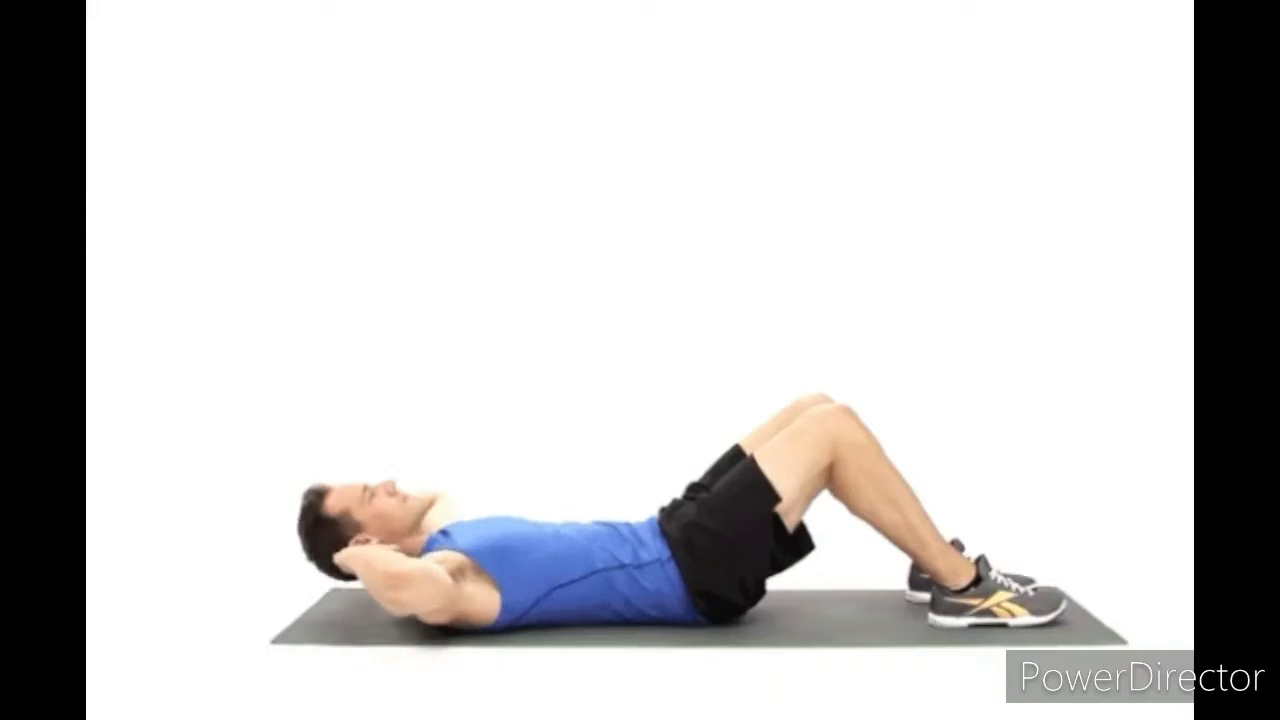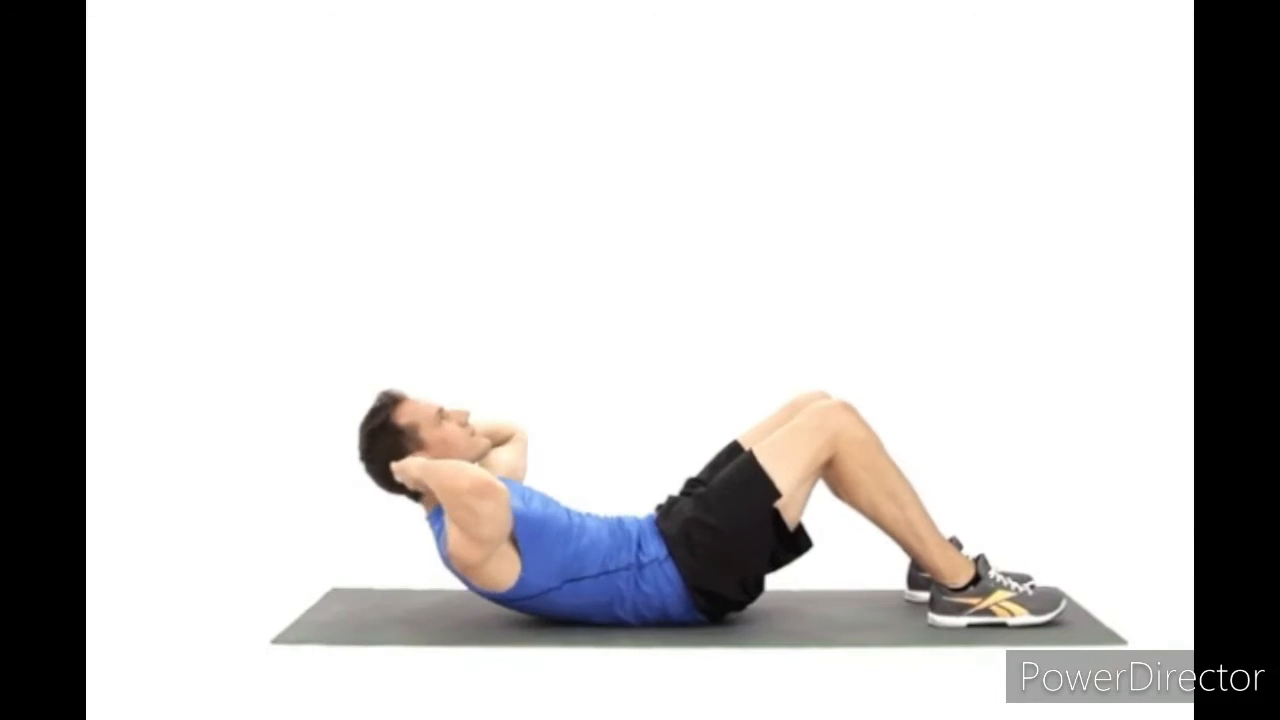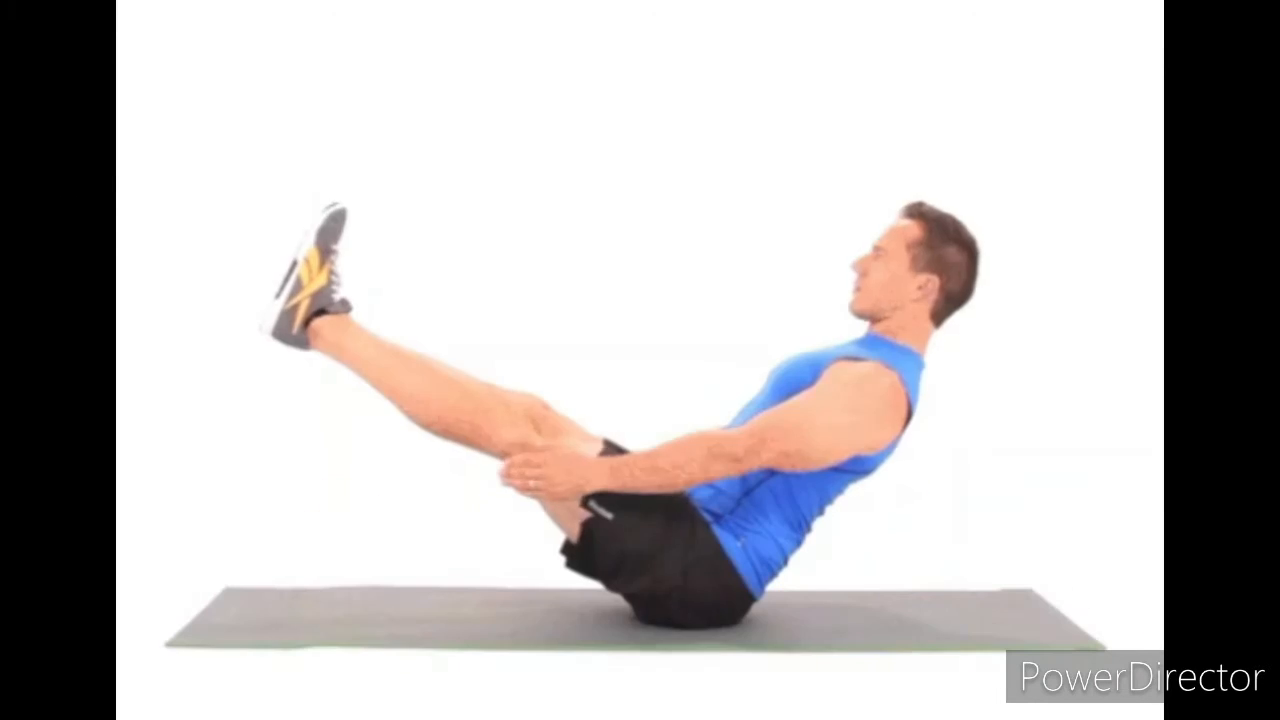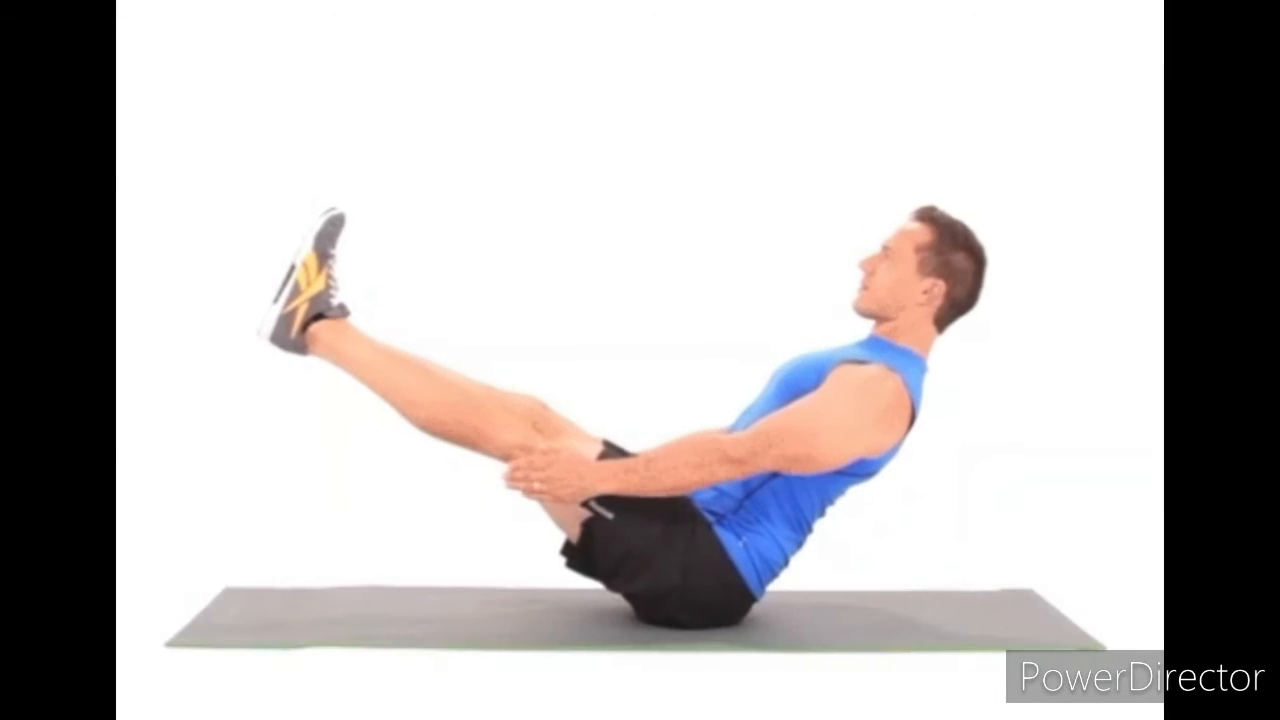
dt=0.7s
person 1, frame 1
left shoulder: (445, 545)
right shoulder: (443, 583)
left elbow: (436, 502)
right elbow: (408, 585)
left wrist: (413, 513)
right wrist: (366, 553)
left hip: (670, 539)
right hip: (693, 576)
left knee: (819, 409)
right knee: (832, 428)
left ankle: (938, 567)
right ankle: (964, 588)
person 1, frame 2
left shoulder: (478, 501)
right shoulder: (471, 543)
left elbow: (513, 435)
right elbow: (480, 486)
left wrist: (460, 439)
right wrist: (423, 467)
left hip: (674, 536)
right hip: (693, 574)
left knee: (819, 409)
right knee: (834, 424)
left ankle: (939, 565)
right ankle: (963, 587)
person 1, frame 3
left shoulder: (871, 384)
right shoulder: (866, 363)
left elbow: (731, 454)
left wrist: (590, 476)
left hip: (701, 567)
right hip: (696, 551)
left knee: (525, 423)
left ankle: (322, 322)
person 1, frame 4
left shoulder: (879, 390)
right shoulder: (862, 365)
left elbow: (740, 455)
left wrist: (596, 478)
right wrist: (600, 472)
left hip: (703, 570)
right hip: (701, 543)
left knee: (524, 431)
right knee: (528, 420)
left ankle: (319, 327)
right ankle: (326, 324)
